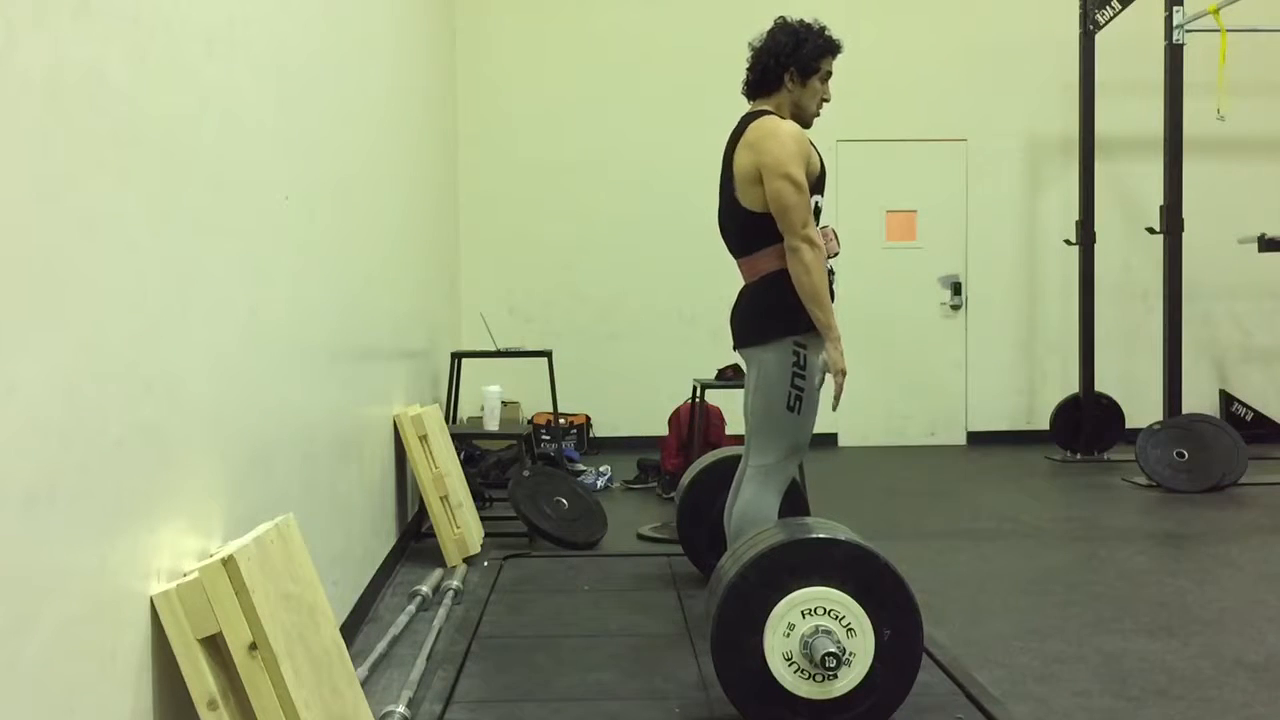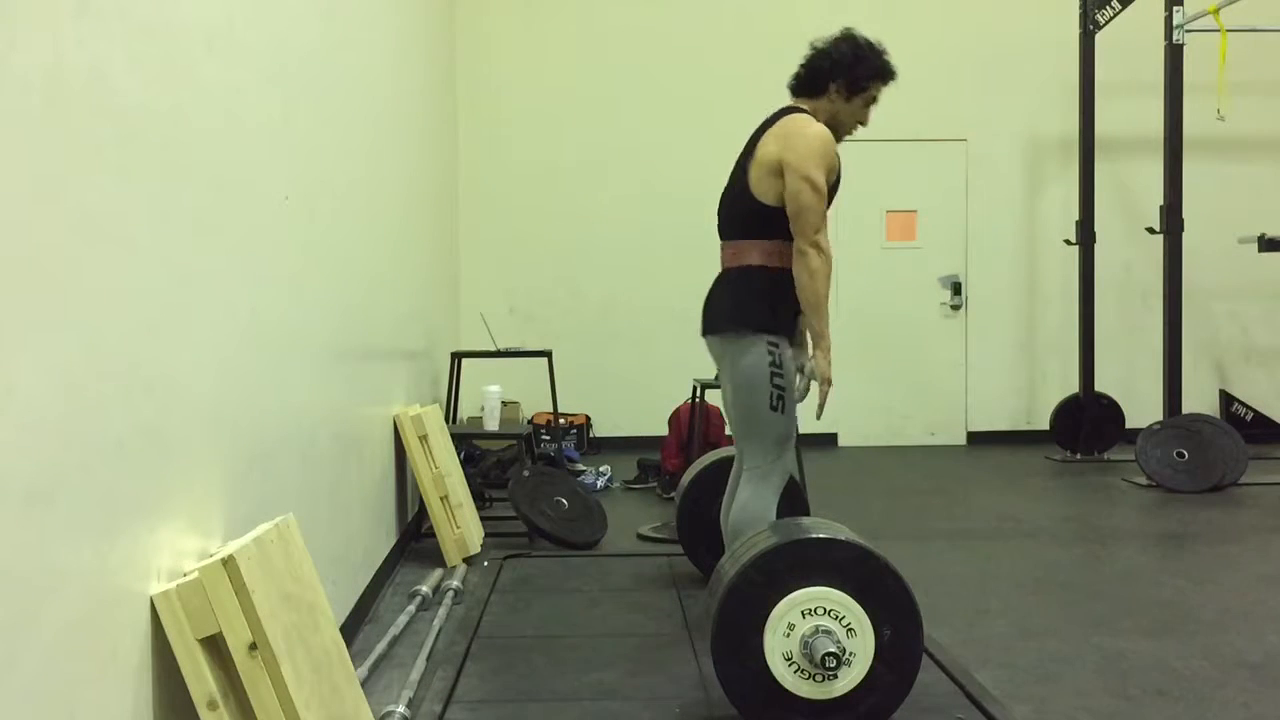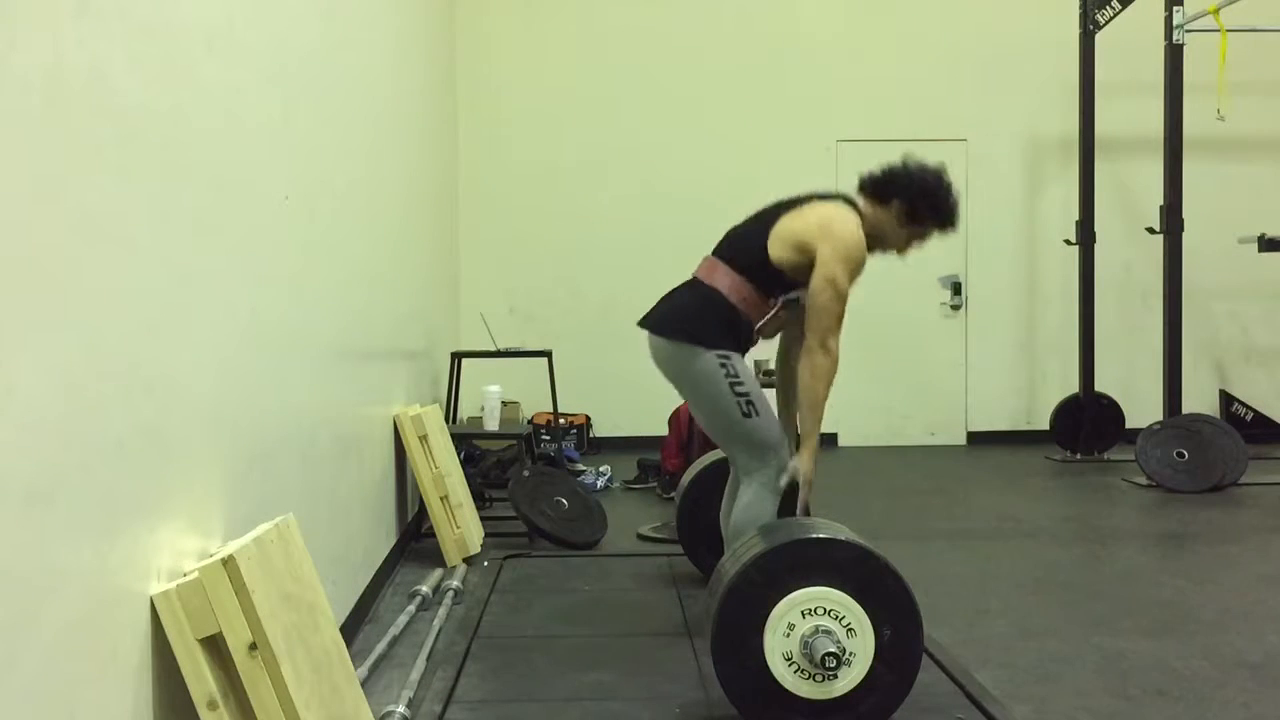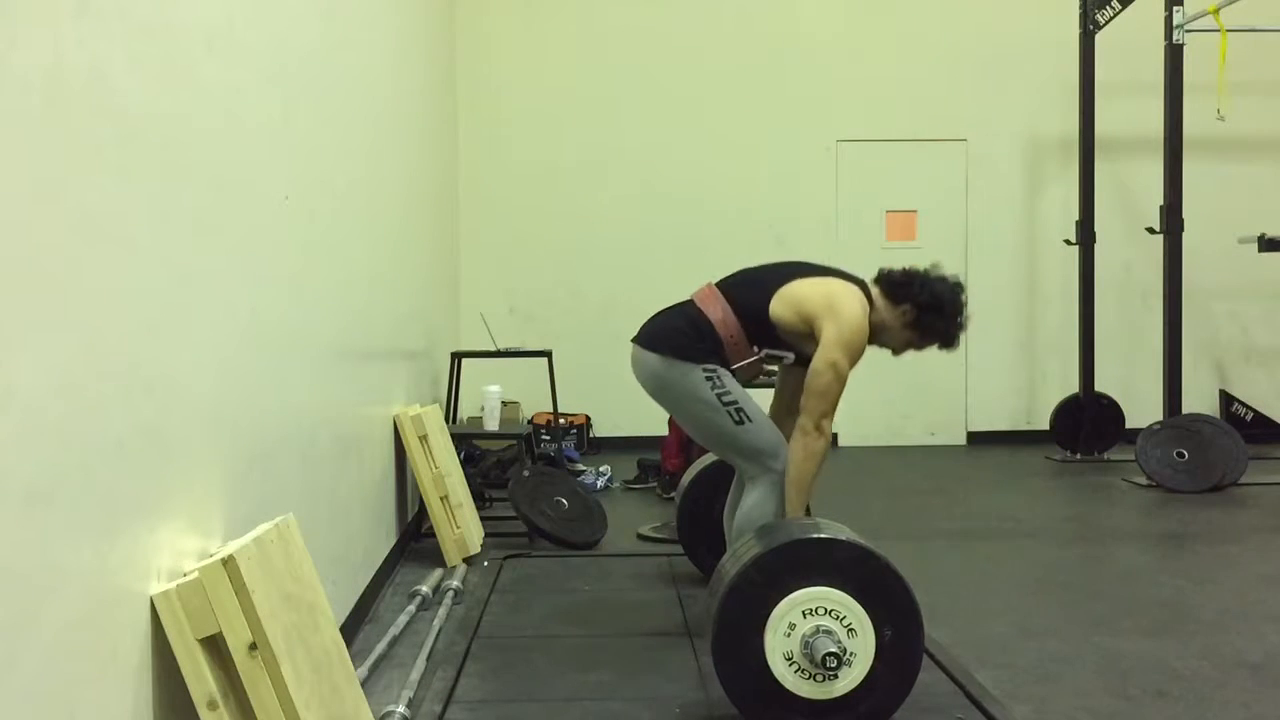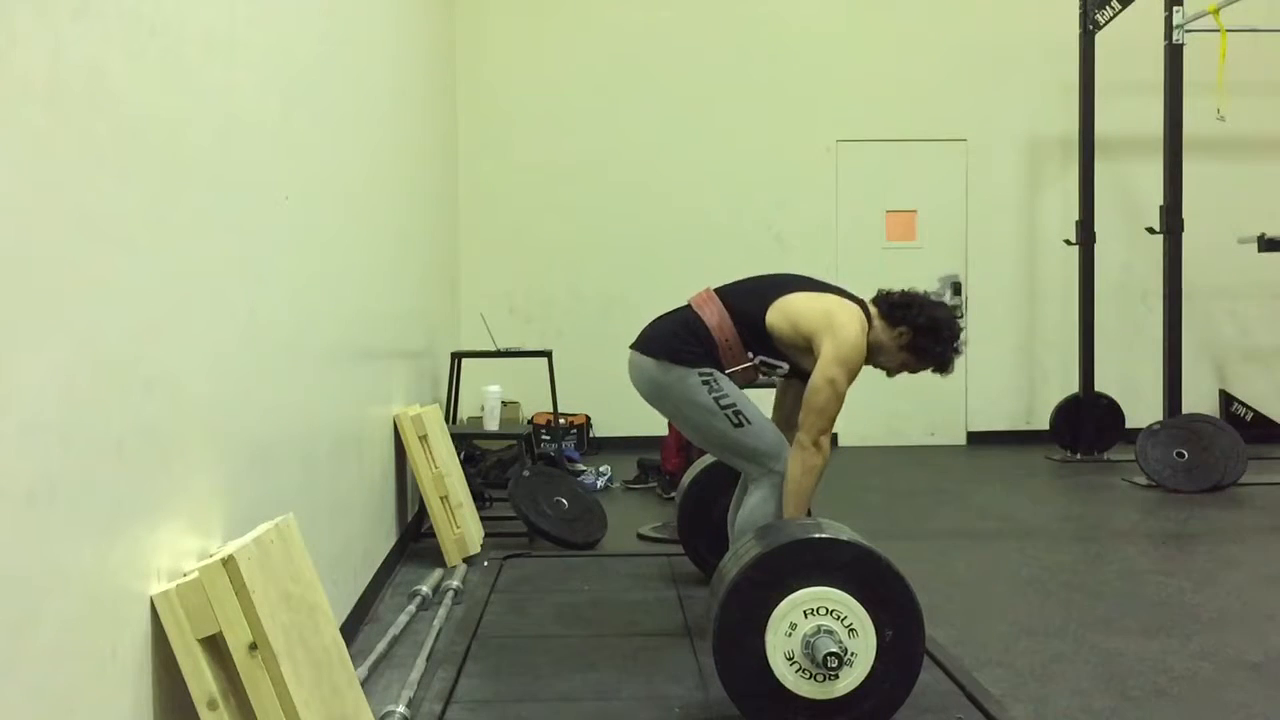
dt=0.2s
person 1, frame 1
left shoulder: (752, 135)
right shoulder: (780, 136)
right elbow: (802, 244)
right wrist: (832, 339)
left hip: (763, 316)
right hip: (784, 322)
left knee: (761, 466)
right knee: (772, 470)
person 1, frame 2
left shoulder: (785, 133)
right shoulder: (810, 136)
right elbow: (810, 247)
left wrist: (800, 339)
right wrist: (820, 346)
left hip: (739, 315)
right hip: (752, 320)
left knee: (756, 462)
right knee: (767, 467)
person 1, frame 3
left shoulder: (830, 221)
right shoulder: (845, 234)
left elbow: (794, 338)
right elbow: (820, 348)
left wrist: (790, 434)
right wrist: (808, 448)
left hip: (683, 331)
right hip: (695, 338)
left knee: (756, 462)
right knee: (766, 468)
person 1, frame 4
left shoulder: (839, 301)
right shoulder: (850, 319)
left elbow: (790, 410)
right elbow: (814, 427)
right wrist: (793, 523)
left hip: (664, 349)
right hip: (678, 357)
left knee: (762, 462)
right knee: (770, 467)
person 1, frame 5
left shoulder: (834, 318)
right shoulder: (848, 337)
left elbow: (789, 427)
right elbow: (811, 443)
left hip: (664, 354)
right hip: (675, 361)
left knee: (765, 464)
right knee: (772, 467)
